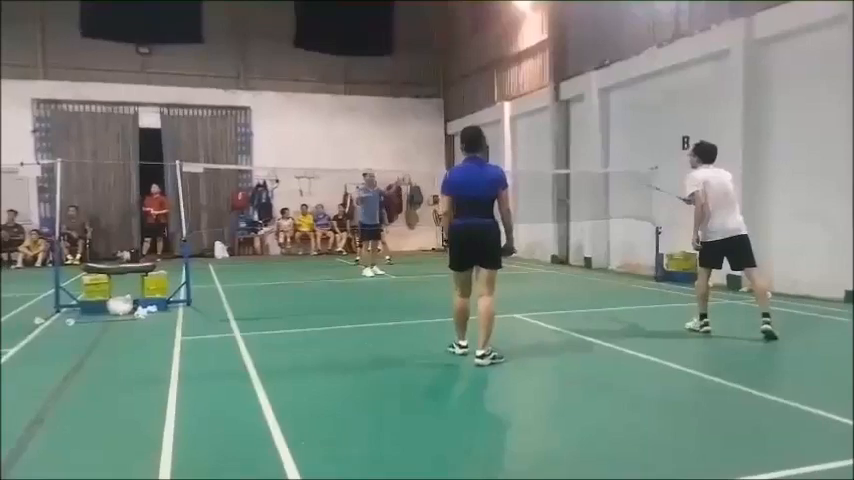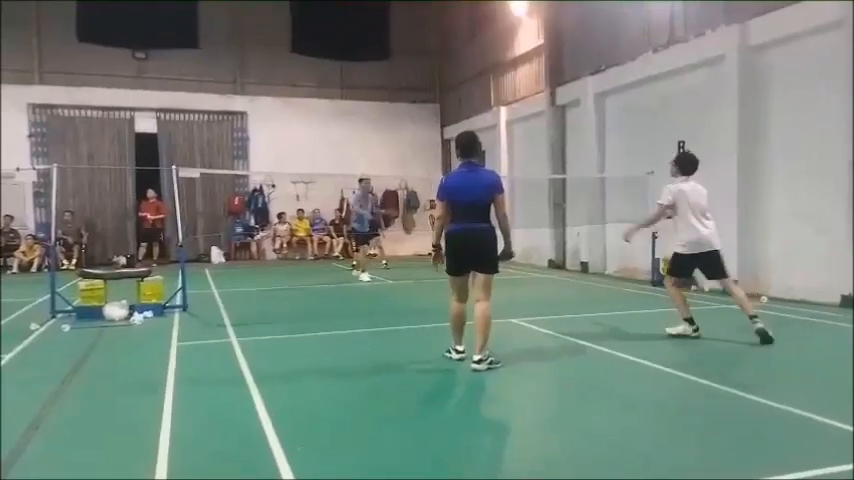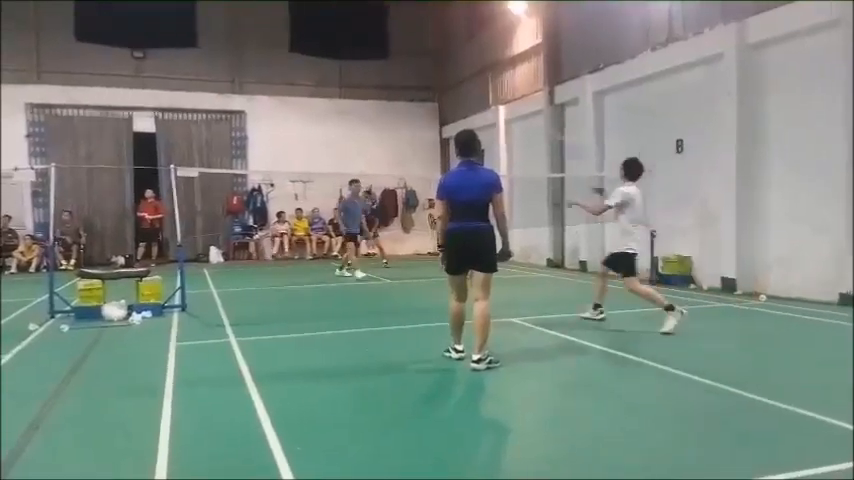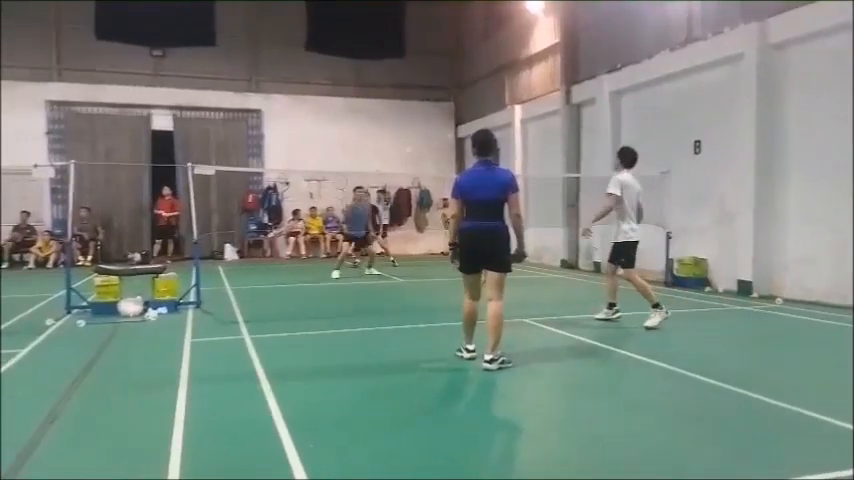
dt=0.3s
person 1, frame 1
left shoulder: (452, 175)
right shoulder: (496, 173)
left elbow: (445, 213)
right elbow: (505, 210)
left wrist: (450, 239)
right wrist: (509, 239)
left hip: (460, 235)
right hip: (487, 234)
left knee: (461, 293)
right knee: (486, 294)
left ankle: (461, 342)
right ankle: (483, 351)
person 1, frame 2
left shoulder: (448, 181)
right shoulder: (492, 178)
left elbow: (441, 217)
right elbow: (502, 215)
left wrist: (436, 245)
right wrist: (508, 244)
left hip: (456, 240)
right hip: (483, 239)
left knee: (458, 298)
right knee: (483, 299)
left ankle: (458, 347)
right ankle: (480, 356)
person 1, frame 3
left shoulder: (447, 180)
right shoulder: (490, 177)
left elbow: (442, 217)
right elbow: (500, 214)
left wrist: (442, 246)
right wrist: (505, 244)
left hip: (455, 239)
right hip: (482, 238)
left knee: (457, 297)
right knee: (482, 298)
left ankle: (456, 347)
right ankle: (479, 355)
person 1, frame 4
left shoulder: (462, 179)
right shoulder: (506, 177)
left elbow: (455, 215)
right elbow: (516, 214)
left wrist: (452, 244)
right wrist: (521, 245)
left hip: (469, 238)
right hip: (496, 238)
left knee: (470, 296)
right knee: (495, 298)
left ankle: (468, 346)
right ankle: (491, 355)
person 2, frame 1
left shoulder: (695, 176)
right shoulder: (726, 174)
left elbow: (701, 205)
left wrist: (695, 233)
left hip: (713, 234)
right hip: (737, 231)
left knee: (703, 275)
right knee: (753, 275)
left ankle: (702, 320)
right ankle: (766, 320)
person 2, frame 2
left shoulder: (672, 189)
right shoulder: (699, 189)
left elbow: (657, 216)
left wrist: (635, 228)
left hip: (687, 246)
right hip: (709, 244)
left knee: (671, 283)
right knee: (729, 285)
left ankle: (690, 325)
right ankle: (755, 322)
person 2, frame 3
left shoulder: (623, 191)
right shoulder: (635, 192)
left elbow: (598, 211)
left wrist: (578, 203)
left hip: (627, 247)
right hip: (625, 245)
left knee: (632, 285)
right knee: (601, 272)
left ankle: (672, 311)
right ankle: (597, 310)
person 2, frame 4
left shoulder: (618, 178)
right shoulder: (634, 183)
left elbow: (611, 204)
right elbow: (639, 212)
left wrist: (590, 223)
left hip: (626, 235)
right hip: (623, 235)
left knee: (630, 275)
right knee: (610, 270)
left ankle: (657, 309)
right ankle: (611, 308)
